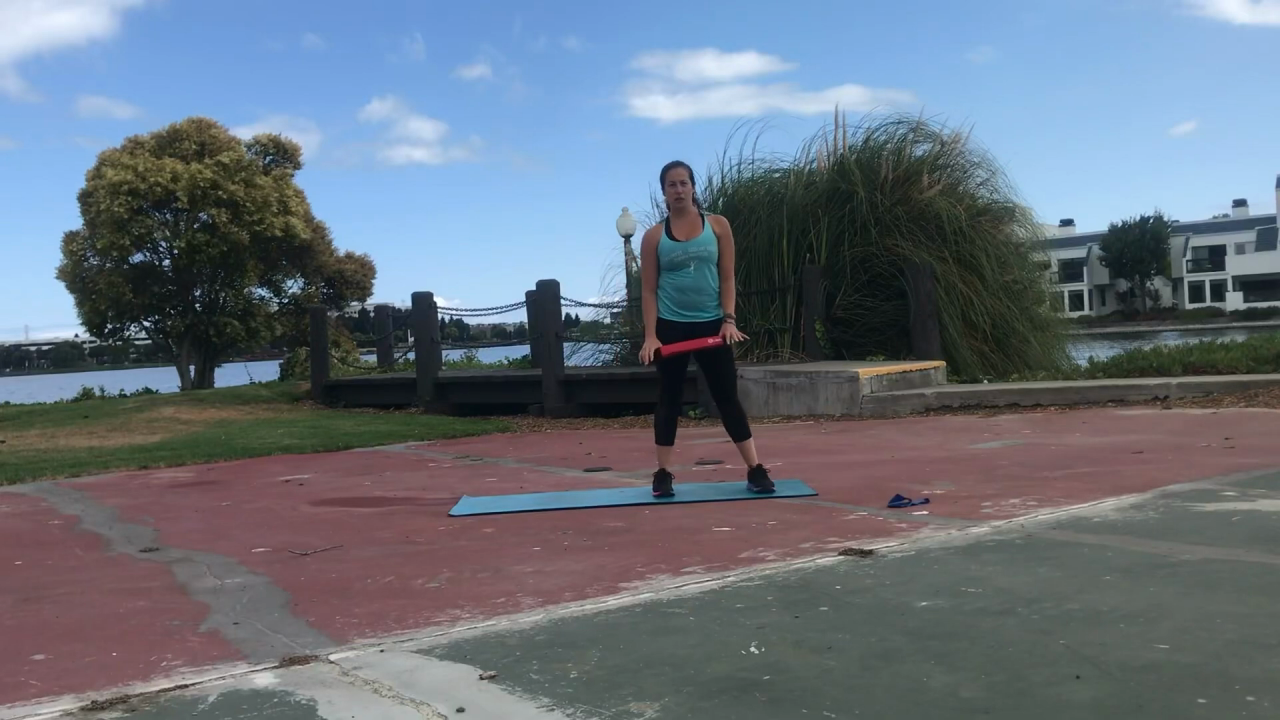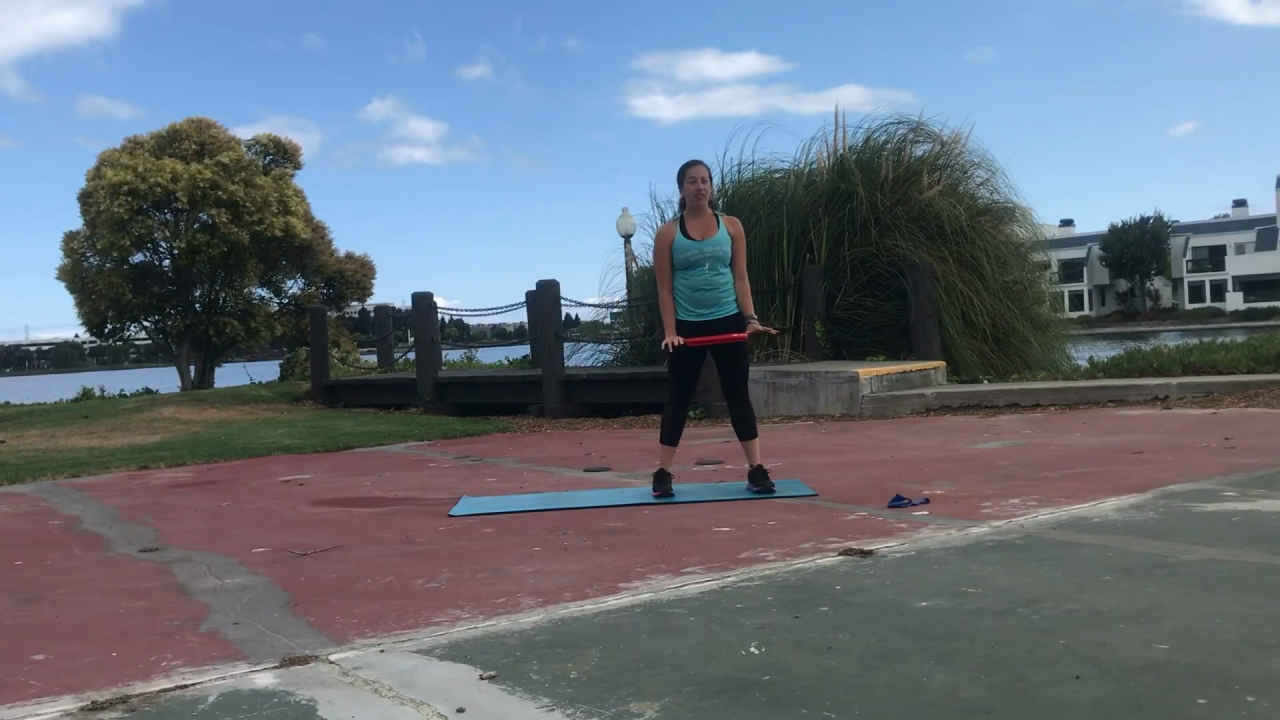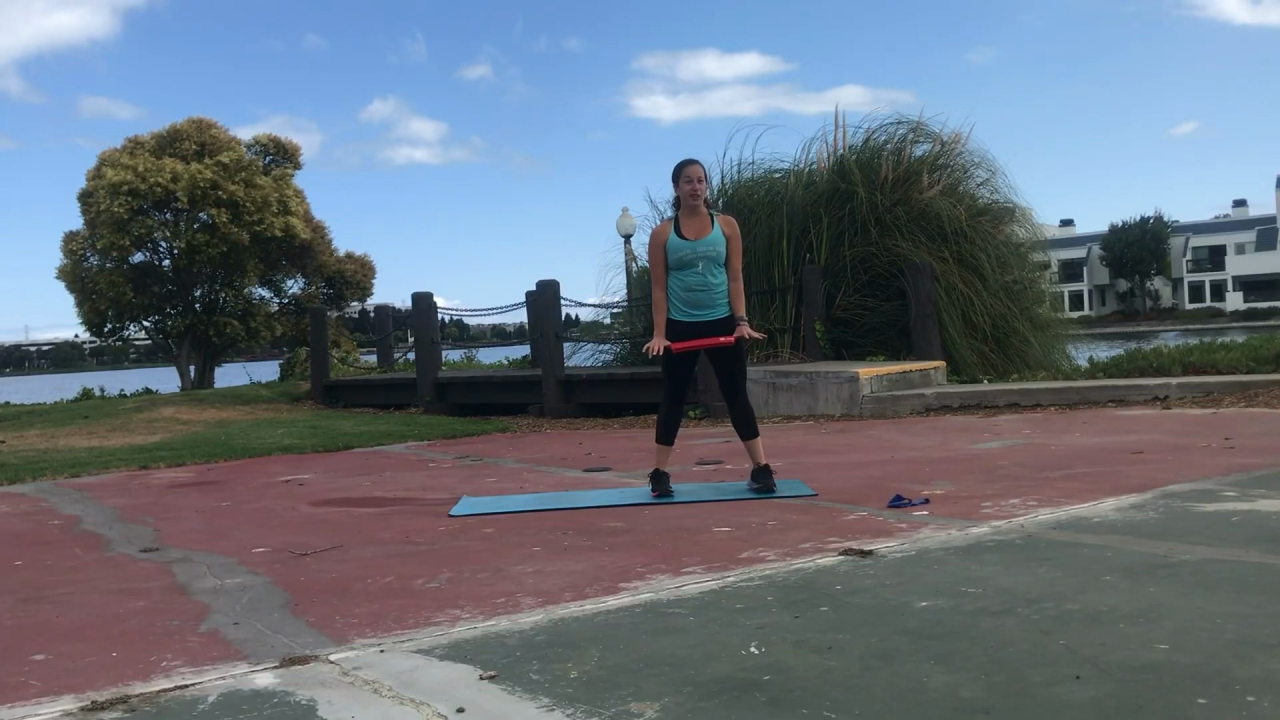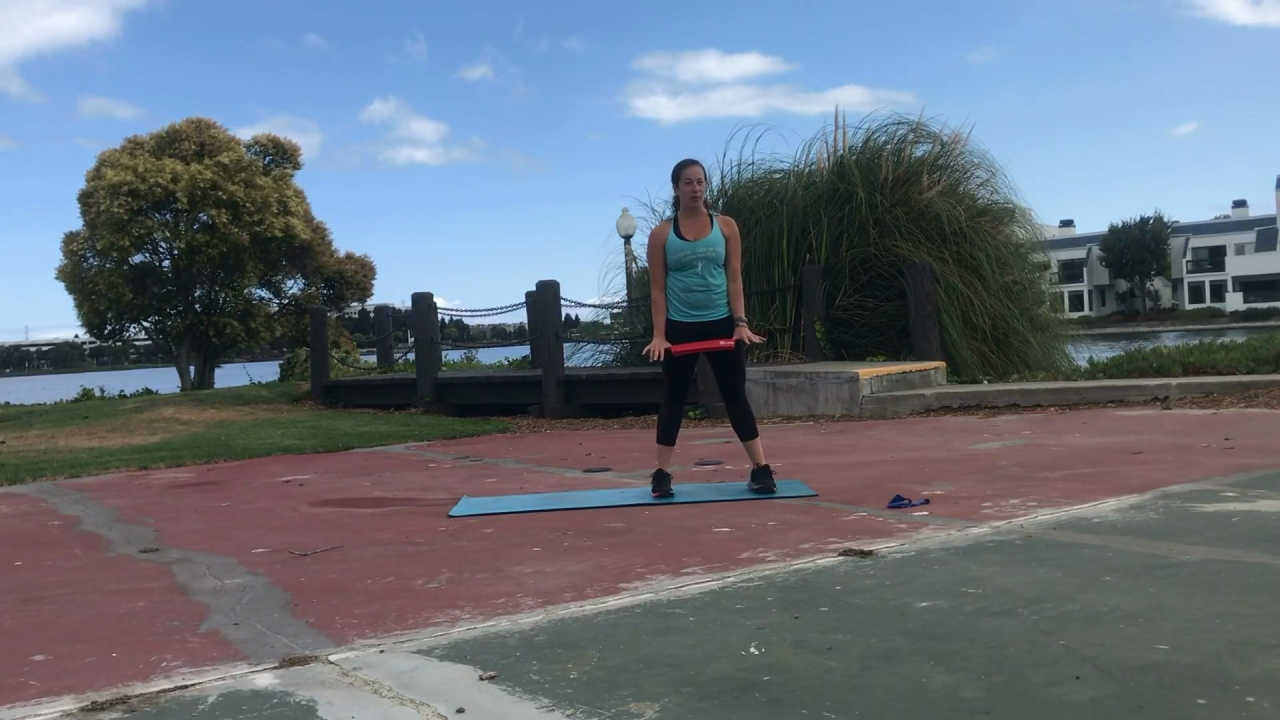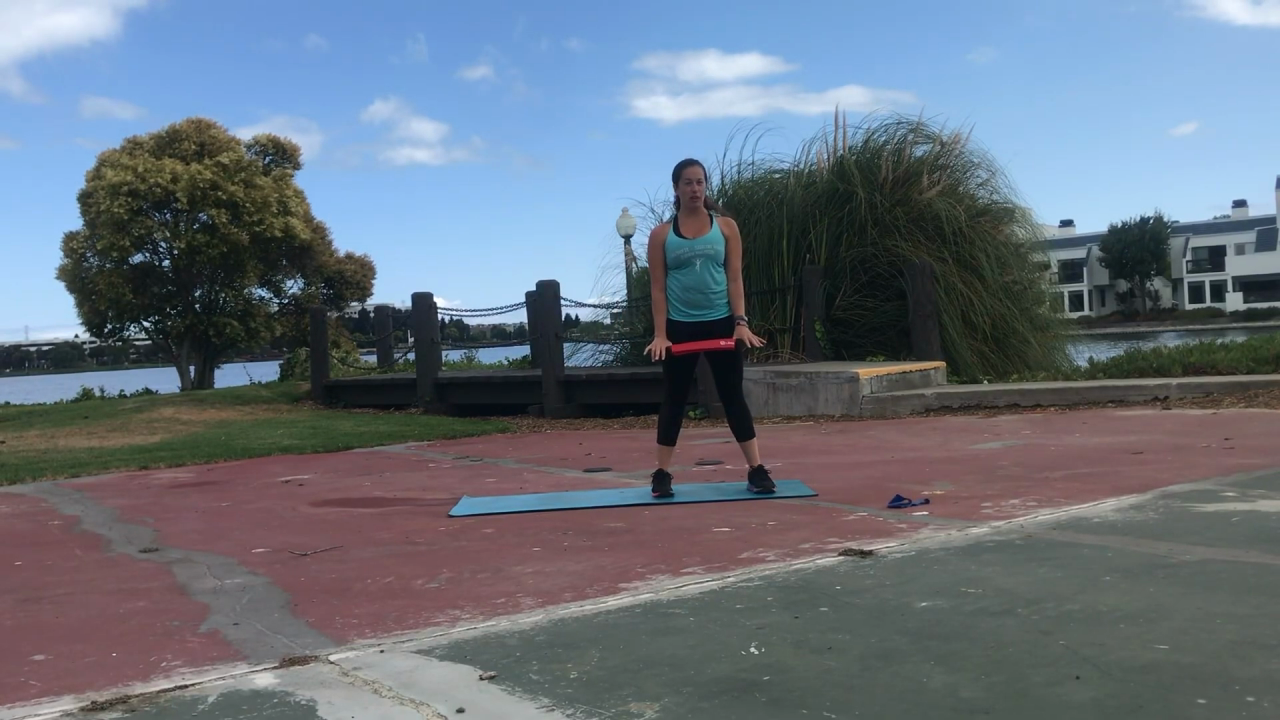
dt=0.7s
person 1, frame 1
left shoulder: (718, 226)
right shoulder: (654, 236)
left elbow: (727, 279)
right elbow: (648, 290)
left wrist: (728, 320)
right wrist: (650, 335)
left hip: (711, 325)
right hip: (671, 327)
left knee: (727, 396)
right knee: (669, 398)
left ankle: (755, 469)
right ankle: (663, 473)
person 1, frame 2
left shoulder: (731, 226)
right shoulder: (668, 233)
left elbow: (740, 278)
right elbow: (665, 289)
left wrist: (751, 318)
right wrist: (670, 330)
left hip: (728, 321)
right hip: (687, 326)
left knee: (737, 395)
right knee: (679, 398)
left ankle: (756, 469)
right ankle: (663, 473)
person 1, frame 3
left shoulder: (727, 226)
right shoulder: (663, 233)
left elbow: (735, 278)
right elbow: (659, 288)
left wrist: (742, 321)
right wrist: (659, 333)
left hip: (722, 322)
right hip: (680, 326)
left knee: (736, 394)
right knee: (673, 398)
left ankle: (761, 469)
right ankle: (659, 473)
person 1, frame 4
left shoulder: (726, 226)
right shoulder: (661, 233)
left elbow: (734, 280)
right elbow: (657, 288)
left wrist: (740, 323)
right wrist: (659, 334)
left hip: (720, 323)
right hip: (679, 326)
left knee: (735, 395)
right knee: (674, 398)
left ankle: (761, 469)
right ankle: (661, 474)
person 1, frame 5
left shoulder: (726, 227)
right shoulder: (662, 234)
left elbow: (735, 279)
right elbow: (658, 288)
left wrist: (741, 322)
right wrist: (660, 334)
left hip: (721, 323)
right hip: (679, 326)
left knee: (733, 396)
right knee: (674, 398)
left ankle: (757, 470)
right ankle: (662, 474)
